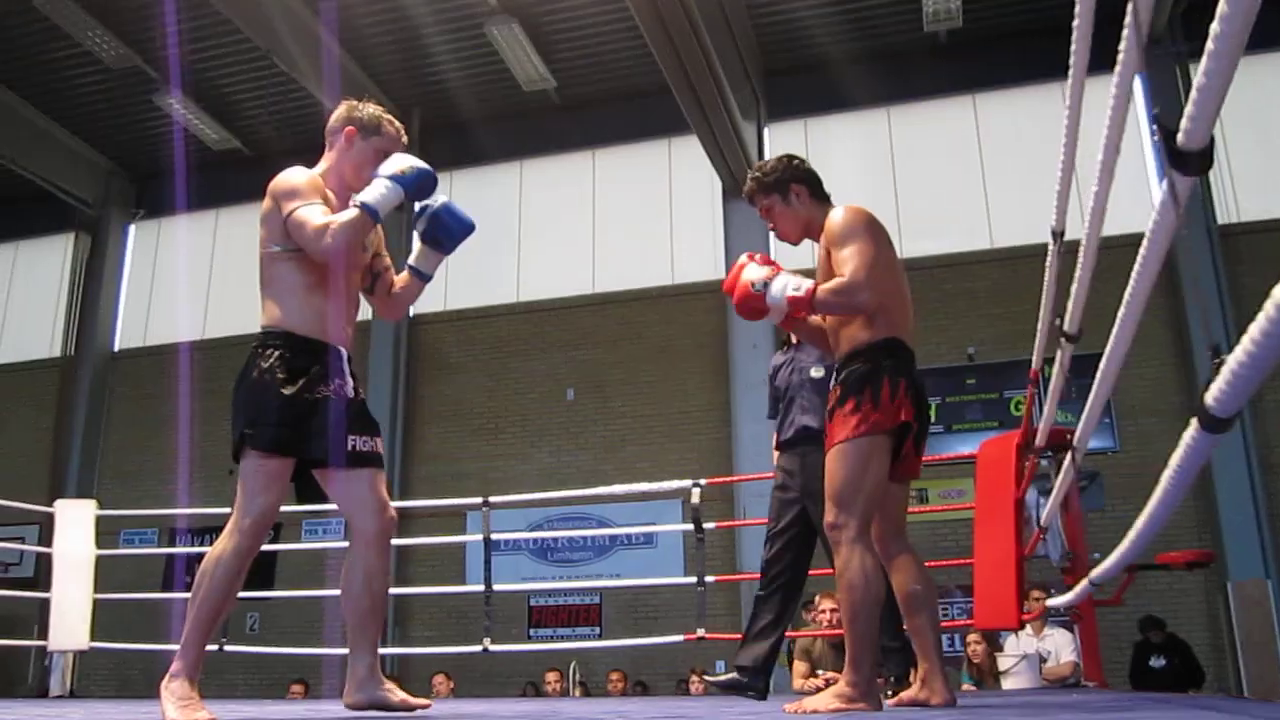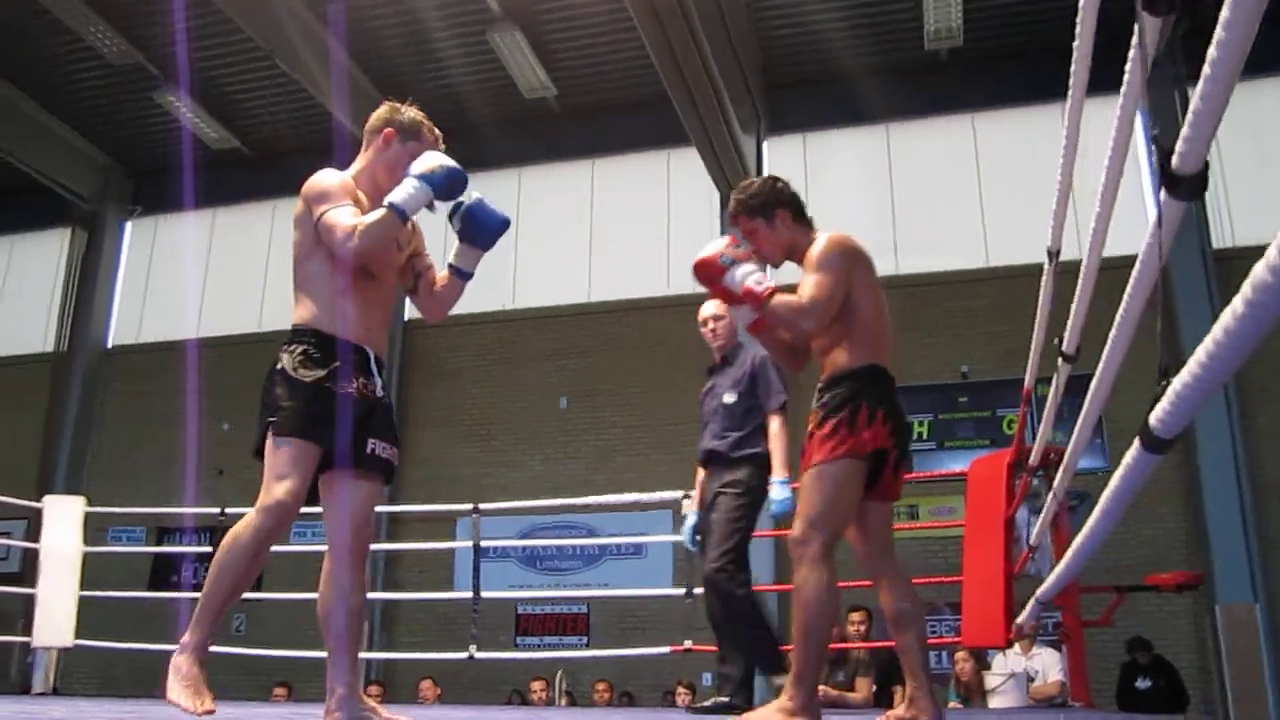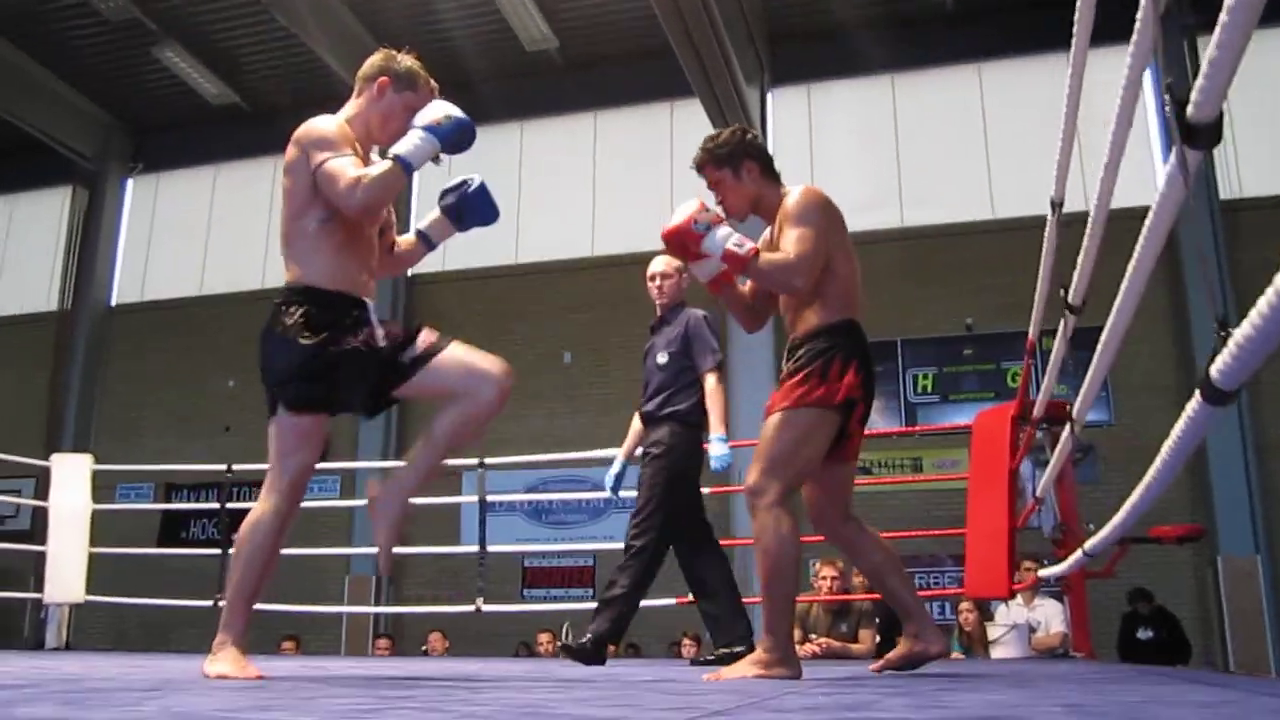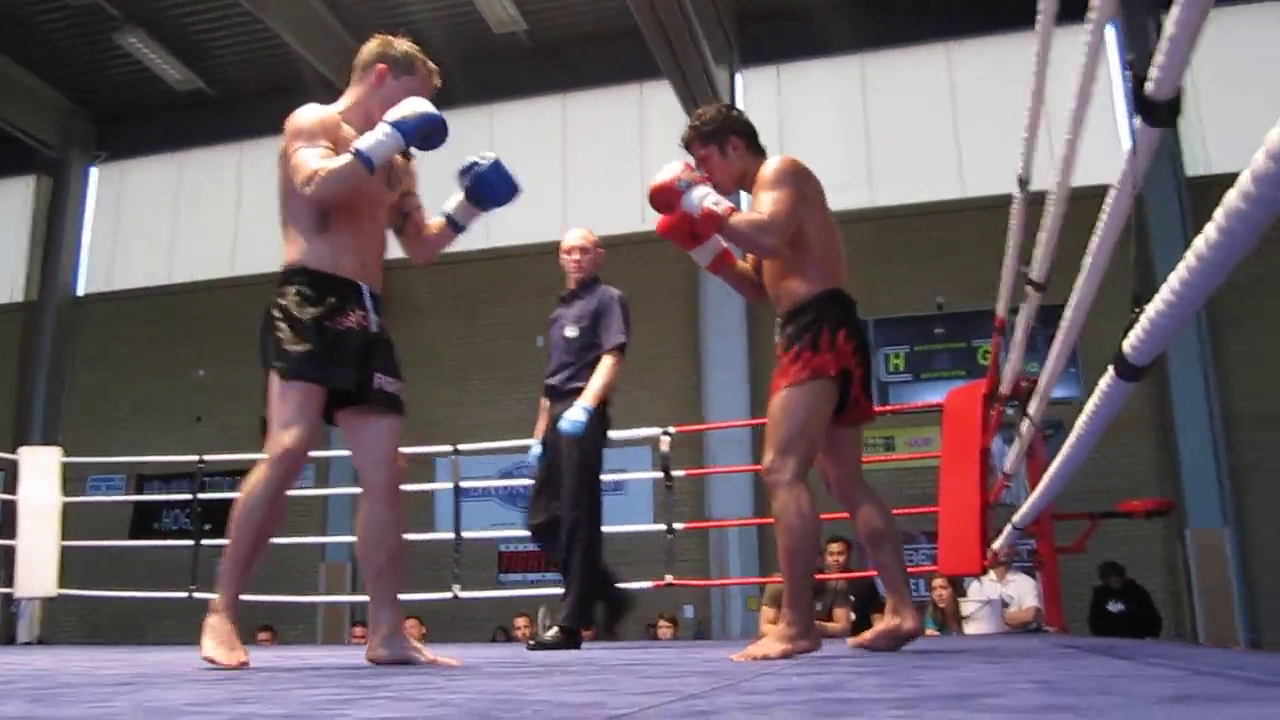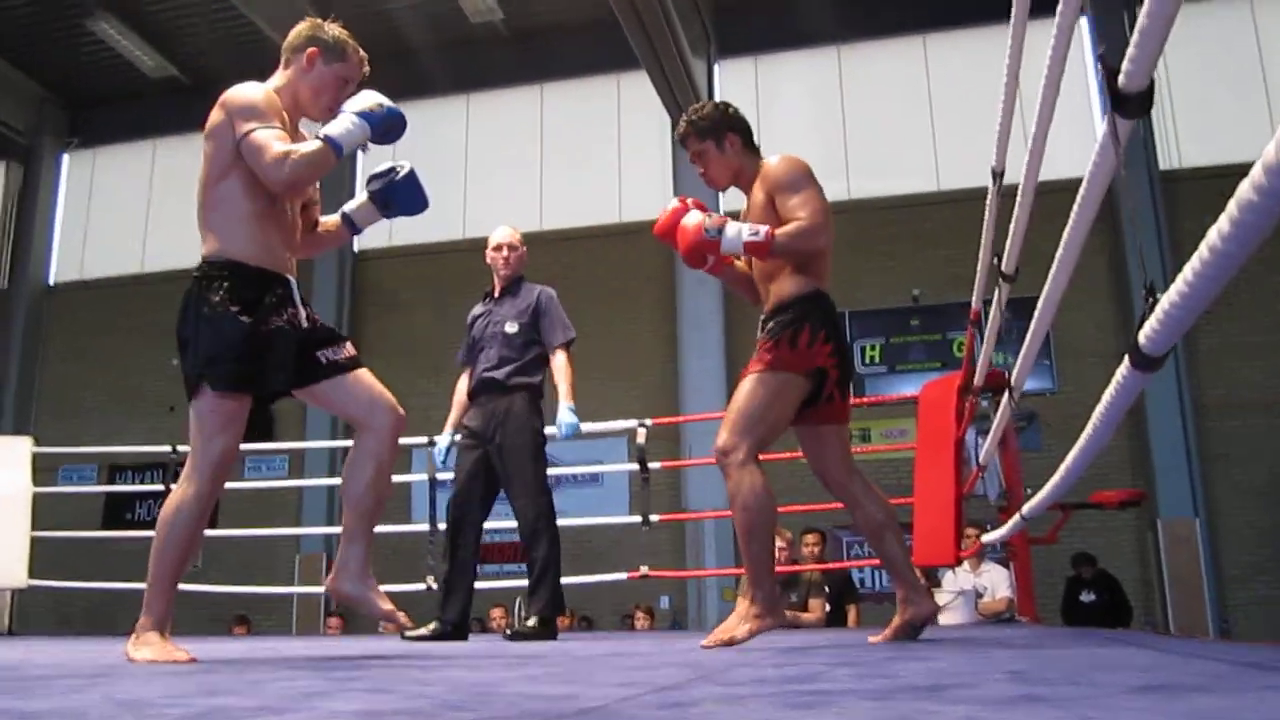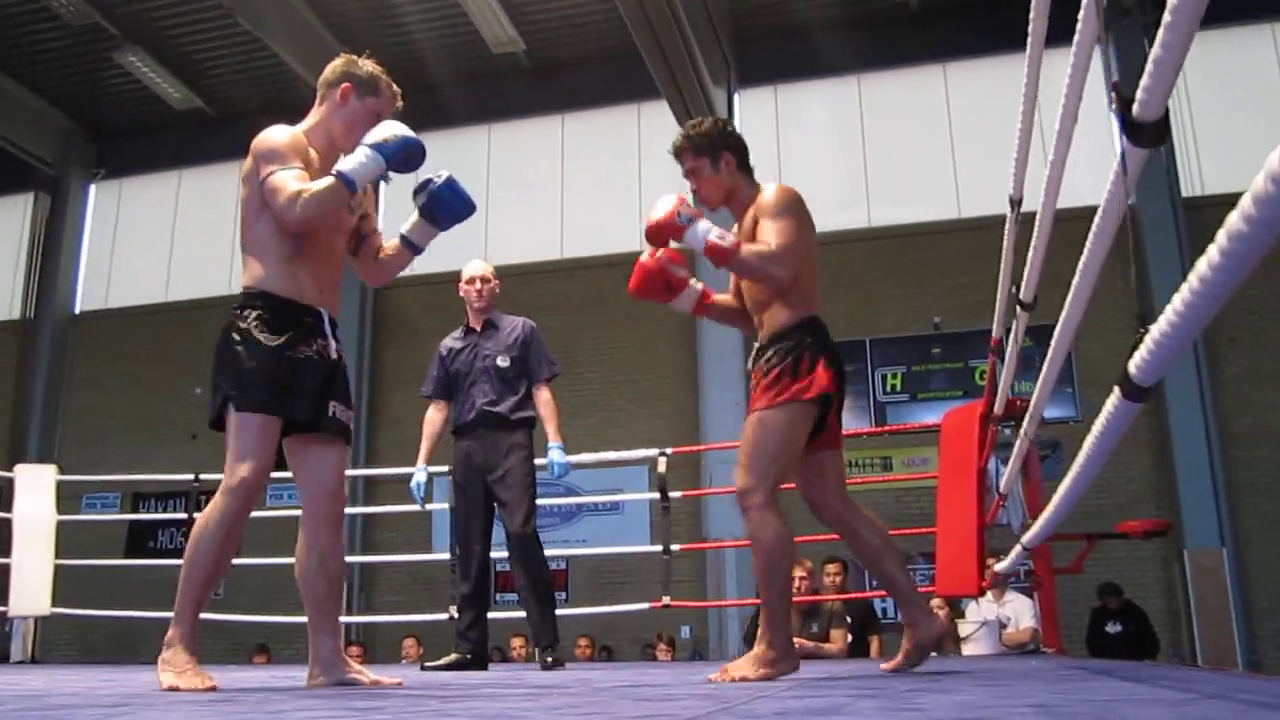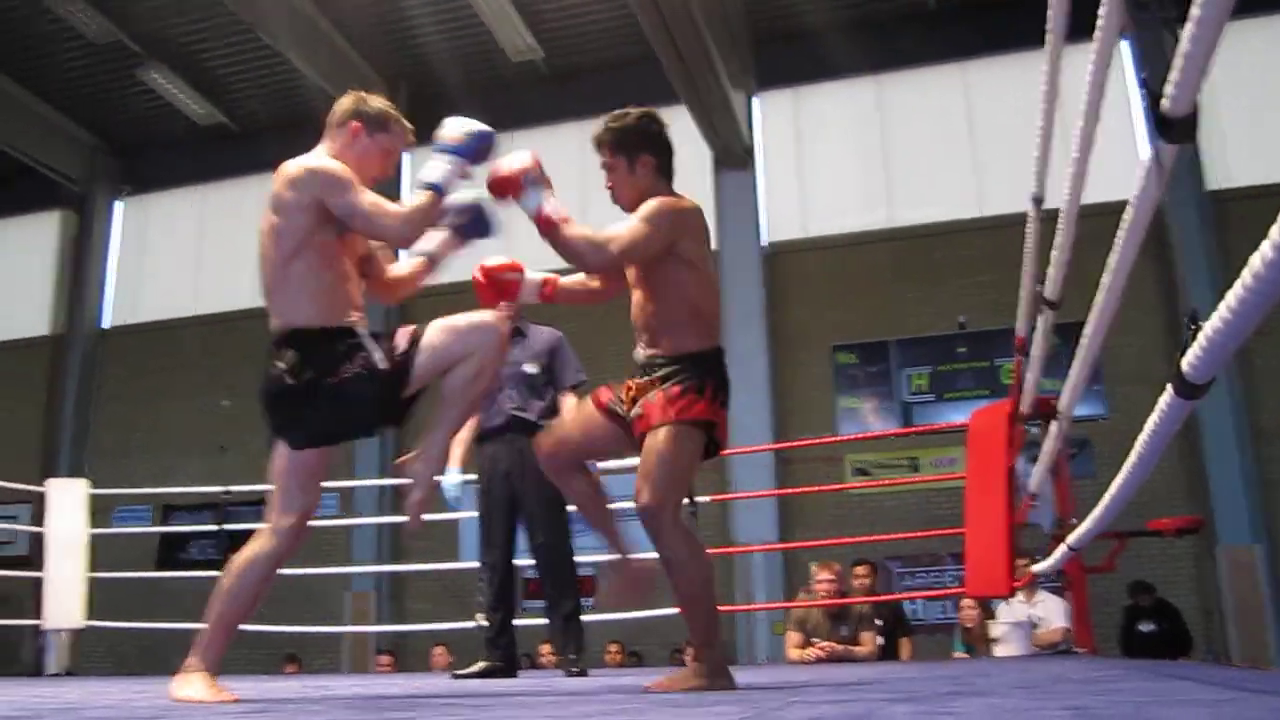
dt=0.4s
person 1, frame 1
left shoulder: (362, 220)
right shoulder: (295, 183)
left elbow: (391, 304)
right elbow: (326, 244)
left wrist: (431, 251)
right wrist: (385, 191)
left hip: (337, 378)
right hip: (285, 367)
left knee: (375, 526)
right knee: (252, 521)
person 1, frame 2
left shoulder: (403, 228)
right shoulder: (329, 185)
left elbow: (434, 306)
right elbow: (352, 247)
left wrist: (470, 251)
right wrist: (415, 192)
left hip: (366, 381)
right hip: (313, 363)
left knee: (351, 540)
right knee: (278, 504)
right ankle: (191, 649)
person 1, frame 3
left shoulder: (376, 164)
right shoulder: (321, 133)
left elbow: (388, 258)
right elbow: (358, 200)
left wrist: (447, 221)
right wrist: (421, 143)
left hip: (364, 326)
right hip: (311, 324)
left knee: (492, 381)
right knee: (288, 482)
left ankle: (397, 491)
right ankle: (227, 642)
person 1, frame 4
left shoulder: (395, 164)
right shoulder: (313, 121)
left elbow: (421, 246)
right elbow: (315, 188)
left wrist: (468, 205)
right wrist: (387, 136)
left hip: (364, 317)
right hip: (308, 305)
left knee: (383, 475)
right knee: (287, 451)
left ankle: (387, 632)
right ankle: (222, 611)
person 1, frame 5
left shoulder: (297, 137)
right shoulder: (247, 100)
right elbow: (284, 173)
left wrist: (371, 206)
right wrist: (351, 128)
left hip: (283, 303)
right hip: (230, 299)
left knee: (383, 418)
right knee: (211, 463)
left ankle: (353, 570)
right ankle: (150, 627)
person 1, frame 6
left shoulder: (351, 184)
right shoulder: (278, 143)
left elbow: (376, 269)
right elbow: (298, 212)
left wrist: (425, 225)
right wrist: (369, 160)
left hip: (320, 341)
right hip: (265, 329)
left knee: (325, 504)
right knee: (243, 482)
left ankle: (328, 658)
right ankle: (178, 643)
person 1, frame 7
left shoulder: (345, 203)
right shoulder: (312, 171)
left elbow: (388, 284)
right elbow: (397, 225)
left wrist: (449, 236)
right wrist: (447, 165)
left hip: (364, 352)
right hip: (310, 363)
left knee: (490, 330)
right knee: (286, 526)
left ankle: (427, 464)
right ankle: (197, 667)
person 2, frame 1
left shoulder: (846, 220)
right shoulder: (838, 240)
left elbow: (860, 295)
right elbow: (840, 337)
left wrist: (785, 288)
right wrist: (782, 306)
left hip: (874, 385)
right hip: (885, 388)
left knee: (845, 528)
right knee: (888, 539)
left ankle: (858, 685)
right ankle: (932, 679)
person 2, frame 2
left shoulder: (830, 248)
right shoulder: (820, 266)
left elbow: (809, 319)
right elbow: (793, 356)
left wrist: (747, 280)
right wrist: (745, 305)
left hip: (854, 407)
right hip: (867, 414)
left knee: (809, 546)
right knee: (878, 559)
person 2, frame 3
left shoulder: (803, 202)
right shoulder: (777, 230)
left elbow: (798, 277)
right elbow: (752, 316)
left wrist: (723, 242)
right wrist: (706, 262)
left hip: (829, 362)
right hip: (820, 368)
left knee: (765, 490)
right knee: (832, 517)
left ankle: (776, 652)
right ankle: (922, 630)
person 2, frame 4
left shoulder: (781, 171)
right shoulder: (768, 193)
left elbow: (772, 239)
right elbow: (759, 287)
left wrist: (704, 203)
right wrist: (704, 244)
left hip: (818, 332)
right hip: (819, 336)
left knee: (783, 471)
right knee: (847, 482)
left ankle: (797, 627)
right ankle: (900, 609)
person 2, frame 5
left shoulder: (782, 171)
right shoulder: (756, 201)
left elbow: (816, 236)
right elbow: (756, 288)
left wrist: (732, 235)
right wrist: (708, 249)
left hip: (801, 329)
right hip: (797, 335)
left knee: (734, 449)
right knee: (839, 475)
left ankle: (761, 602)
right ankle: (913, 598)
person 2, frame 6
left shoulder: (776, 199)
right shoulder: (746, 223)
left elbow: (780, 270)
right elbow: (746, 312)
left wrist: (701, 234)
right wrist: (683, 292)
left hip: (796, 358)
right hip: (787, 363)
left knee: (754, 492)
right knee: (832, 505)
left ankle: (774, 648)
right ankle: (918, 619)
person 2, frame 7
left shoulder: (669, 213)
right shoulder: (652, 222)
left elbow: (601, 258)
right elbow: (602, 285)
left wrist: (536, 198)
right wrist: (527, 287)
left hip: (687, 381)
right hip: (648, 382)
left knee: (656, 505)
right knee: (552, 447)
left ankle: (710, 664)
right ankle: (622, 556)
person 3, frame 1
right shoulder: (779, 362)
right wrist: (776, 481)
left hip: (829, 459)
right hip: (791, 465)
right knee: (777, 568)
left ankle: (898, 665)
right ankle: (751, 669)
person 3, frame 2
left shoulder: (755, 360)
right shoulder: (711, 381)
left elbow: (775, 419)
left wrist: (780, 478)
right wrist: (693, 509)
left hip: (742, 473)
right hip: (713, 481)
left knee: (720, 570)
right knee: (721, 582)
left ankle: (776, 666)
right ankle: (734, 686)
person 3, frame 3
left shoulder: (693, 321)
right shoulder: (656, 336)
left elbow: (712, 378)
left wrist: (717, 436)
right wrist: (622, 459)
left hip: (677, 438)
right hip: (661, 441)
left knee: (645, 537)
right knee: (694, 542)
left ankle: (601, 635)
right ankle: (734, 637)
person 3, frame 4
left shoulder: (607, 299)
right shoulder: (561, 310)
left elbow: (611, 358)
left wrist: (584, 406)
right wrist: (539, 436)
left hip: (581, 417)
right hip: (560, 417)
left knee: (578, 519)
right knee: (542, 519)
left ankle: (572, 622)
right ankle: (608, 596)
person 3, frame 5
left shoulder: (539, 298)
right shoulder: (478, 313)
left elbow: (559, 354)
left wrist: (566, 406)
right wrist: (448, 429)
left hip: (517, 408)
right hip: (478, 416)
left knee: (532, 510)
right knee: (462, 514)
left ankle: (543, 614)
right ankle: (451, 618)
person 3, frame 6
left shoulder: (521, 331)
right shoulder: (449, 346)
left elbow: (541, 390)
right elbow: (438, 407)
left wrist: (555, 443)
right wrist: (422, 463)
left hip: (510, 441)
right hip: (467, 448)
left knee: (522, 533)
right knee: (469, 548)
left ankle: (546, 642)
right ankle: (470, 647)
person 3, frame 7
left shoulder: (548, 341)
left elbow: (568, 397)
right elbow: (467, 417)
right wrist: (453, 467)
left hip: (536, 451)
right hip: (493, 455)
left knee: (552, 549)
right knee: (496, 557)
left ankle: (570, 650)
right ankle: (499, 653)
